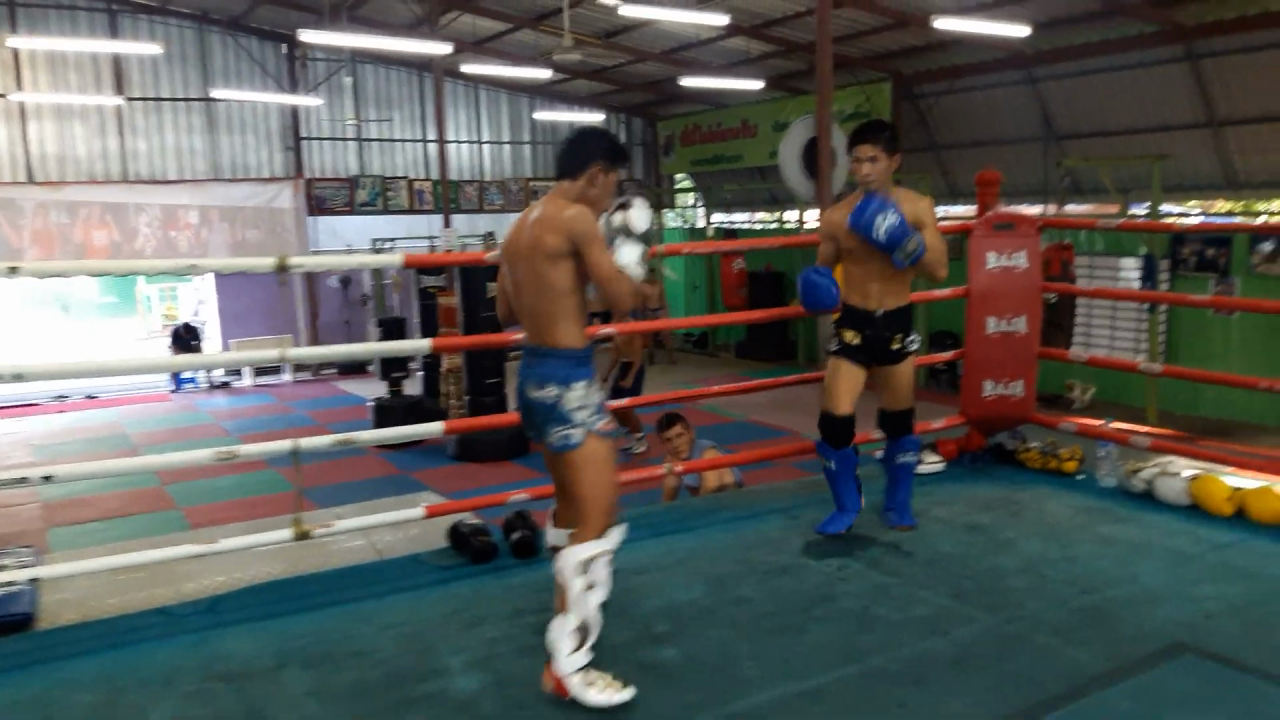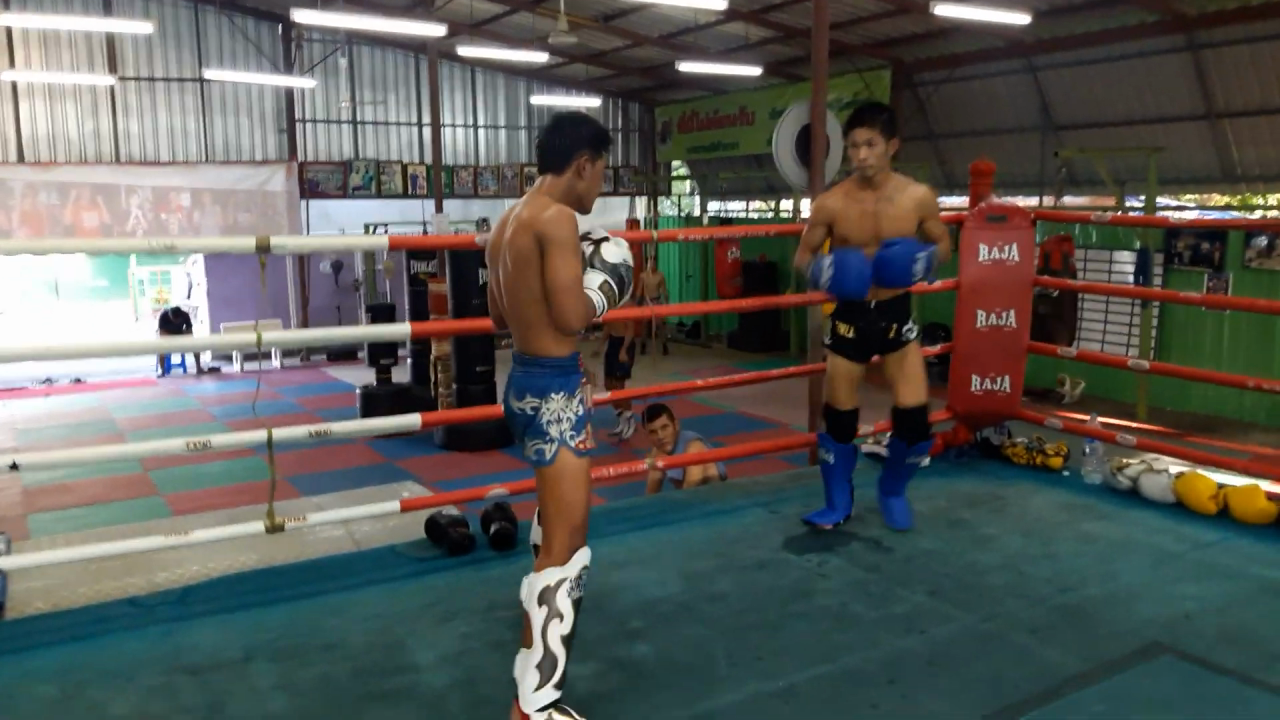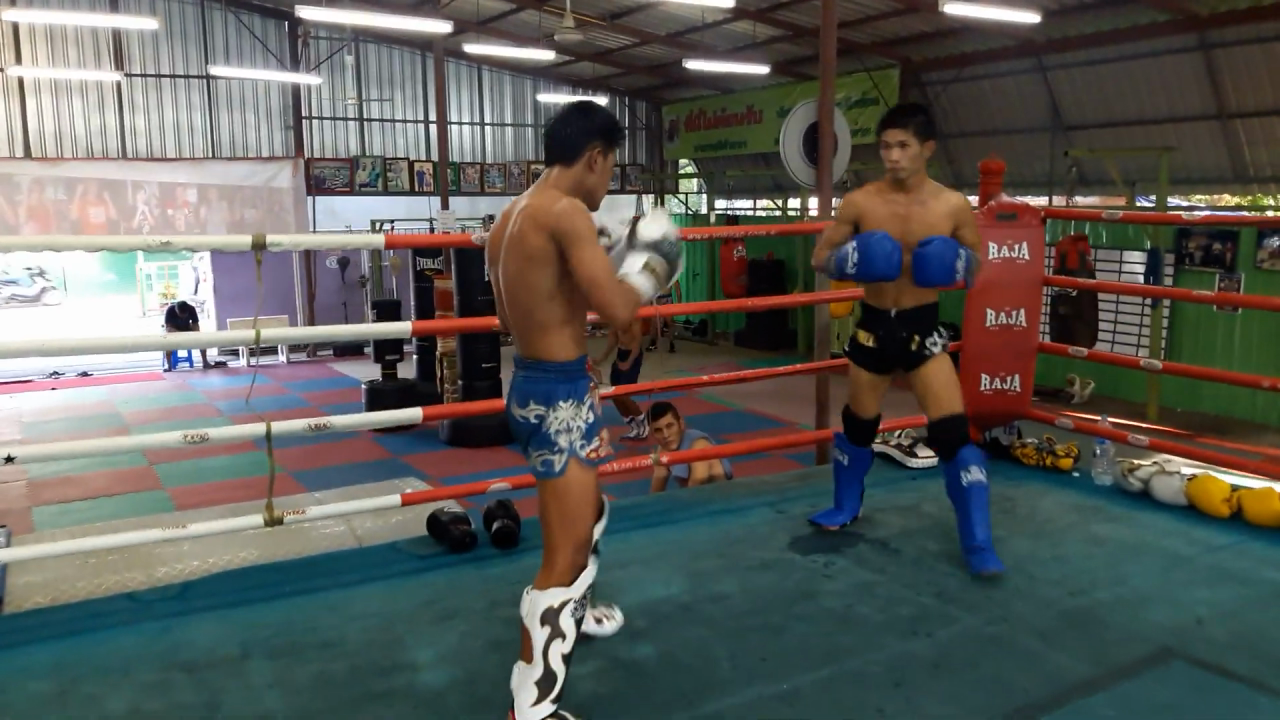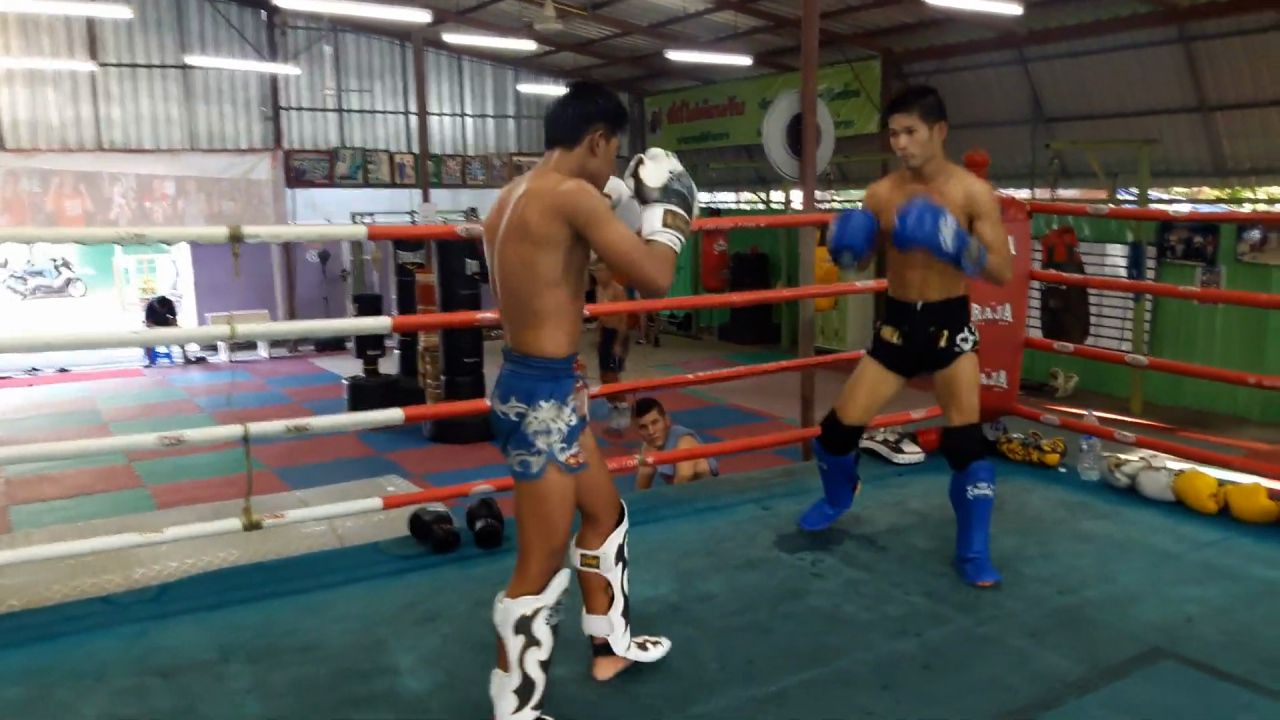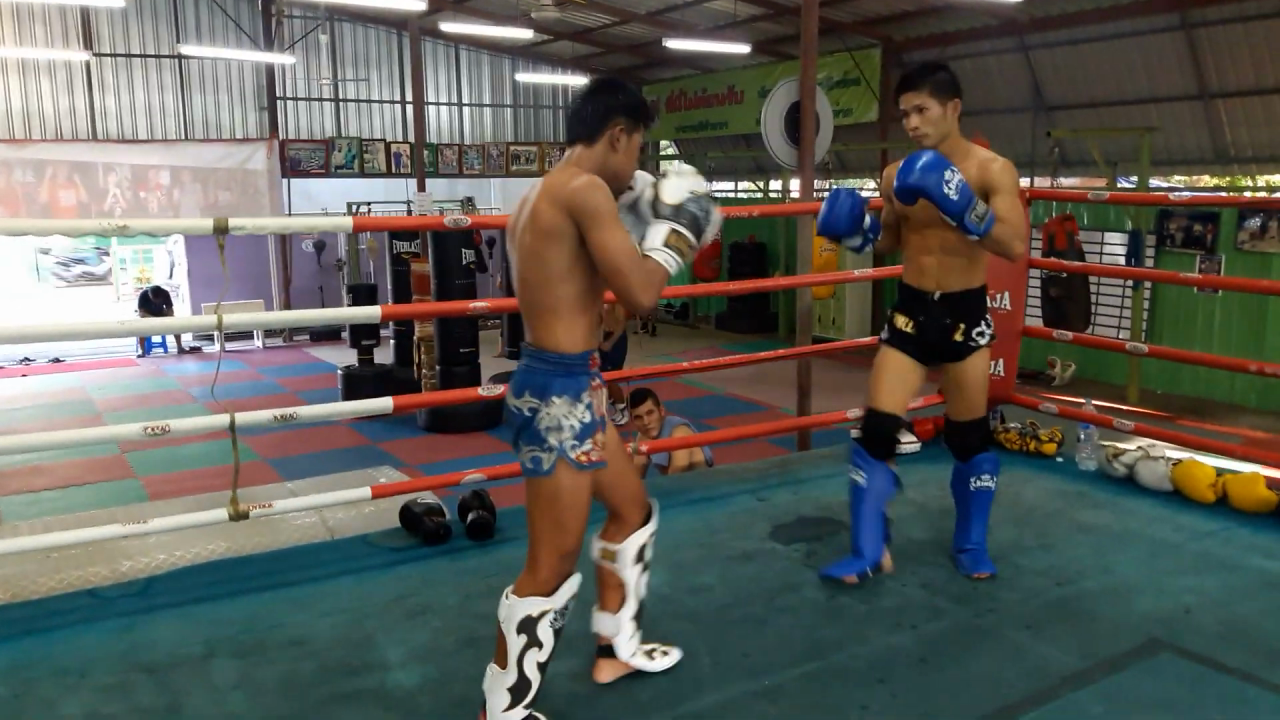
dt=0.2s
person 1, frame 1
left shoulder: (521, 226)
right shoulder: (576, 218)
left elbow: (507, 312)
right elbow: (622, 300)
right wrist: (630, 243)
left hip: (533, 375)
right hip: (568, 380)
left knee: (572, 500)
right knee: (596, 526)
left ankle: (571, 611)
right ankle: (567, 666)
person 1, frame 2
left shoulder: (507, 223)
right shoulder: (556, 217)
right elbow: (572, 317)
right wrist: (607, 276)
left hip: (525, 381)
right hip: (554, 389)
left knee: (559, 506)
right knee: (564, 547)
left ankle: (546, 606)
person 1, frame 3
left shoulder: (509, 218)
right shoulder: (566, 212)
right elbow: (616, 311)
right wrist: (651, 259)
left hip: (531, 385)
right hip: (560, 395)
left knee: (587, 511)
right knee: (565, 562)
left ankle: (572, 615)
person 1, frame 4
left shoulder: (508, 201)
right shoulder: (571, 194)
right elbow: (655, 279)
right wrist: (666, 207)
left hip: (526, 380)
right hip: (546, 392)
left knee: (606, 514)
right knee: (539, 569)
left ankle: (610, 640)
person 1, frame 5
left shoulder: (540, 196)
right shoulder: (584, 189)
right elbow: (641, 293)
left wrist: (637, 213)
right wrist: (677, 227)
left hip: (566, 384)
right hip: (560, 391)
left knee: (632, 511)
right knee: (551, 569)
left ankle: (617, 646)
person 2, frame 1
left shoulder: (917, 209)
right shoulder: (836, 216)
left elbow: (939, 270)
right elbow: (824, 267)
left wrist: (900, 236)
right wrist: (814, 285)
left hip: (898, 328)
right hip: (852, 327)
left knee: (897, 423)
right knee: (835, 423)
left ankle: (896, 502)
right ankle: (848, 506)
person 2, frame 2
left shoulder: (919, 197)
right shoulder: (830, 203)
left elbow: (944, 247)
right elbow: (803, 257)
left wrist: (922, 260)
right wrist: (824, 270)
left hip: (896, 317)
right hip: (848, 318)
left knee: (914, 421)
right knee: (839, 420)
left ankle: (892, 490)
right ankle: (837, 505)
person 2, frame 3
left shoulder: (953, 206)
right shoulder: (858, 203)
left elbow: (974, 256)
right elbow: (820, 259)
left wrist: (961, 264)
right wrist: (849, 260)
left hip: (922, 328)
right hip: (872, 326)
left knee: (952, 434)
right knee: (858, 425)
left ankle: (977, 543)
right ankle: (846, 506)
person 2, frame 4
left shoulder: (973, 192)
right shoulder: (880, 194)
left elbow: (1002, 272)
right elbow: (862, 253)
left wrist: (958, 246)
right wrist: (847, 246)
left hip: (950, 326)
right hip: (896, 324)
left knee: (966, 442)
right knee: (840, 426)
left ankle: (974, 553)
right ankle: (838, 497)
person 2, frame 5
left shoulder: (992, 170)
right shoulder: (895, 176)
left elbow: (1016, 247)
left wrist: (962, 204)
right wrist: (857, 231)
left hip: (965, 314)
right hip: (909, 312)
left knee: (970, 436)
right knee: (878, 431)
left ankle: (971, 544)
right ankle: (867, 552)
